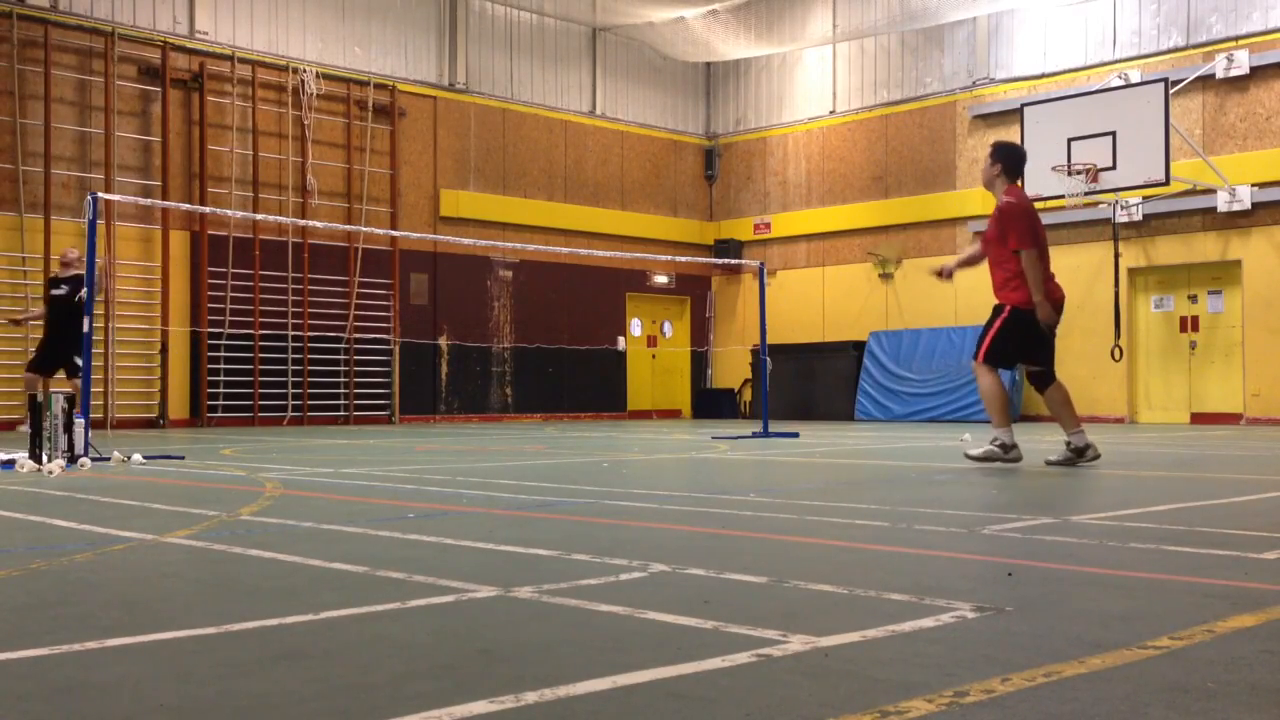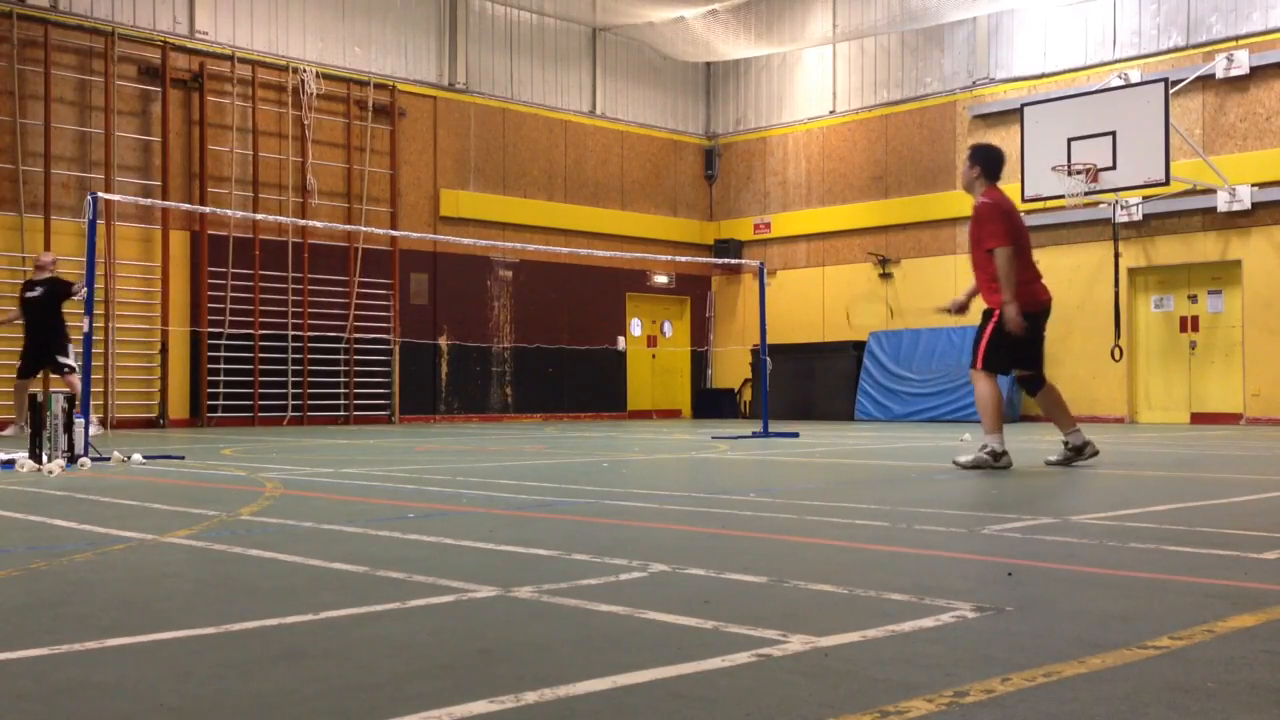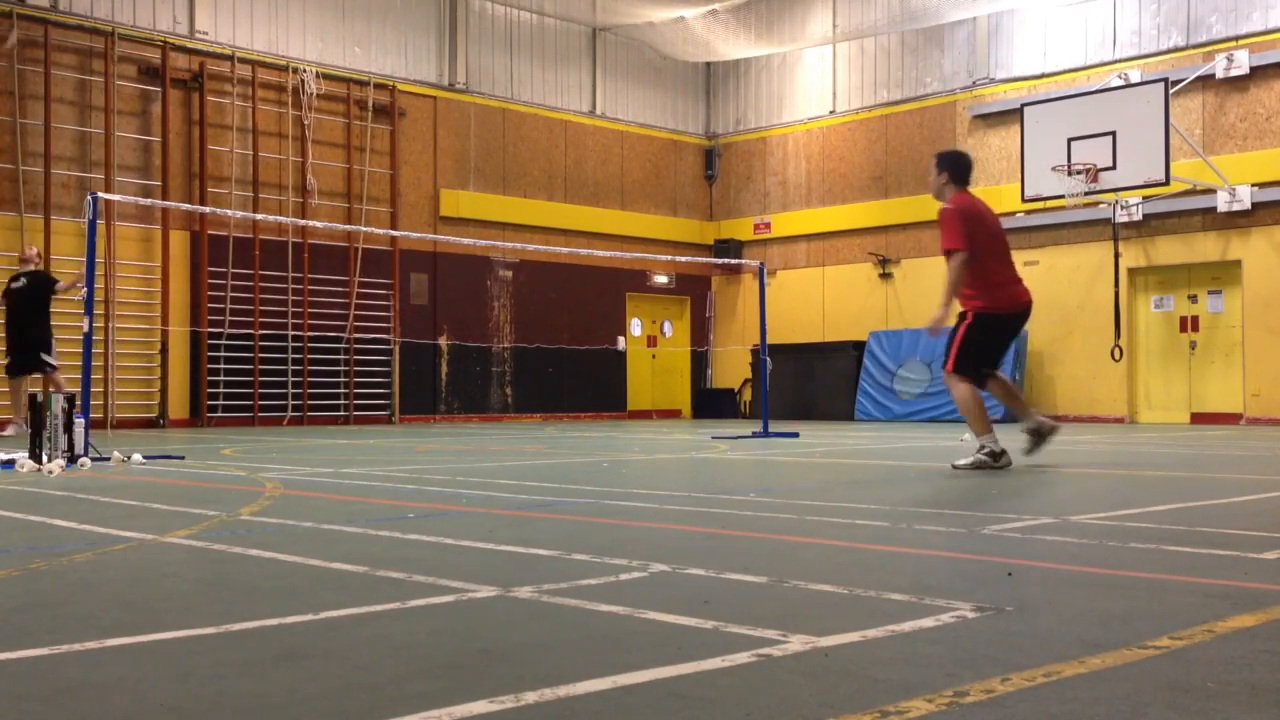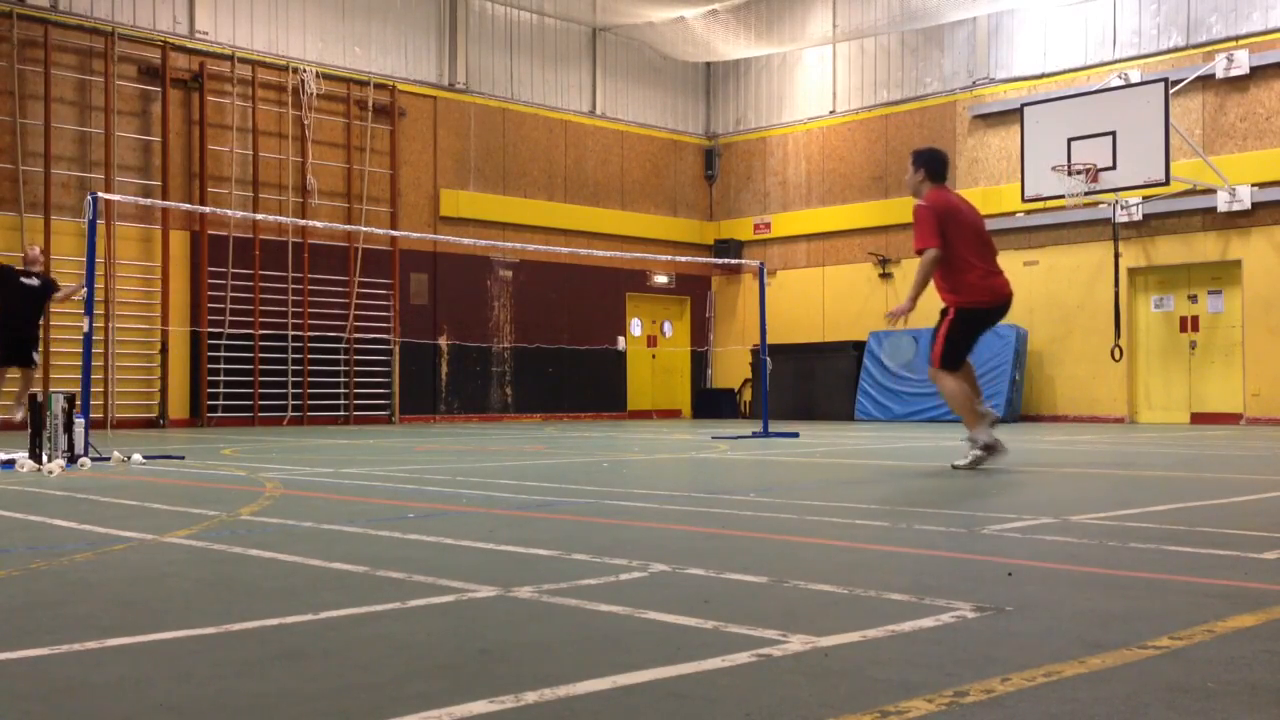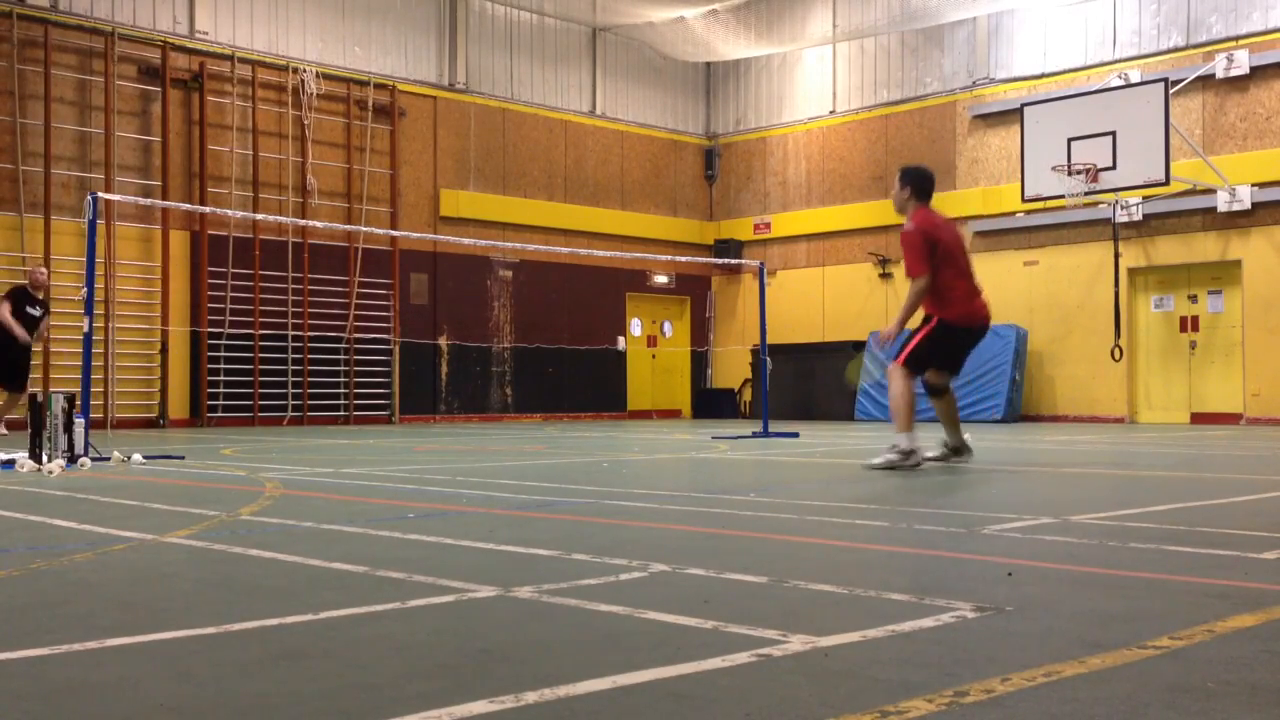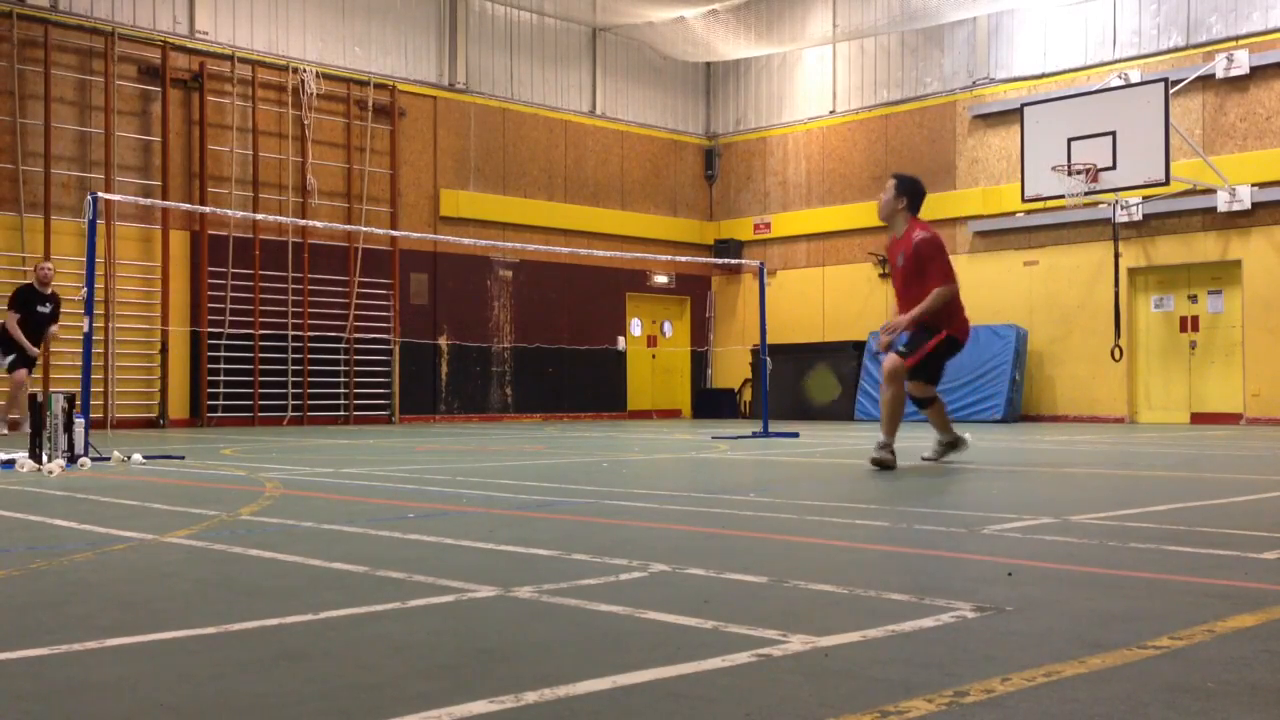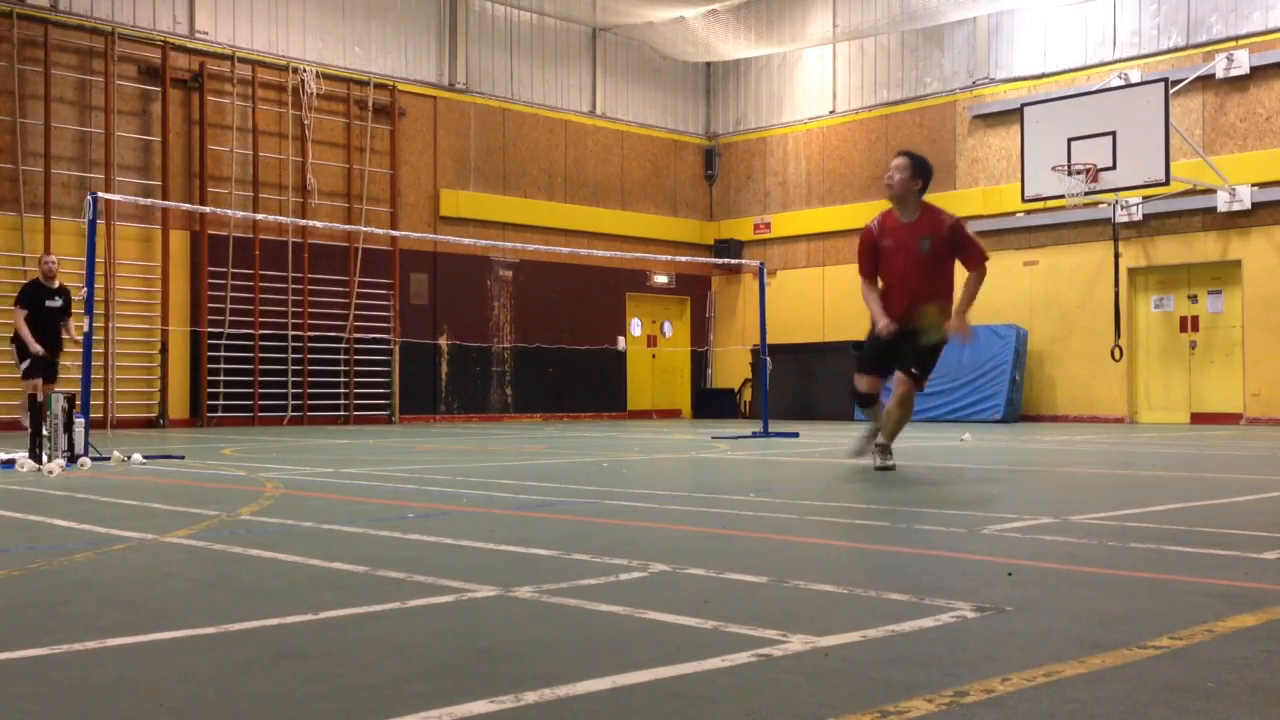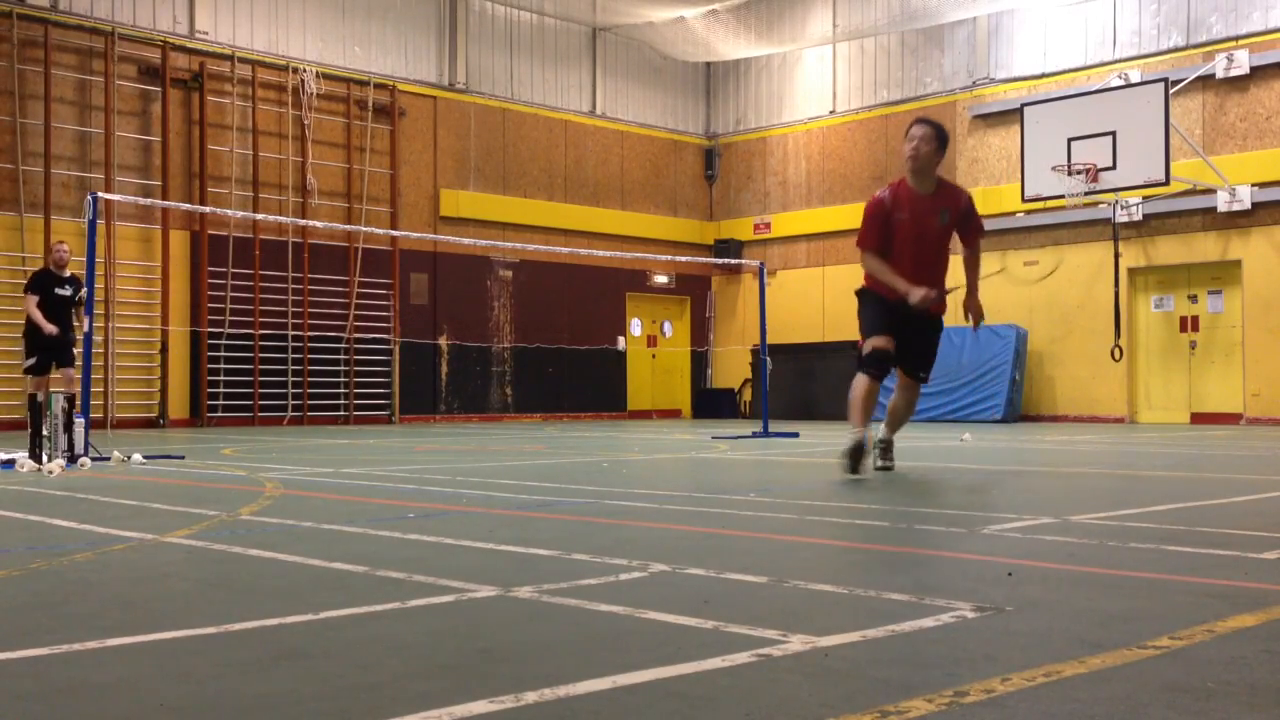
dt=0.2s
person 1, frame 1
left shoulder: (1010, 204)
right shoulder: (1008, 205)
left elbow: (1028, 253)
right elbow: (985, 248)
left wrist: (1040, 301)
right wrist: (955, 264)
left hip: (1022, 302)
right hip: (1032, 304)
left knee: (983, 363)
right knee: (1041, 374)
left ankle: (1004, 441)
right ankle: (1080, 444)
person 1, frame 2
left shoulder: (986, 205)
right shoulder: (997, 203)
left elbow: (1003, 254)
left wrist: (1010, 303)
right wrist: (968, 296)
left hip: (1011, 306)
right hip: (1031, 303)
left knee: (982, 371)
right knee: (1030, 378)
left ankle: (994, 449)
right ankle: (1077, 442)
person 1, frame 3
left shoulder: (952, 209)
right shoulder: (979, 207)
left elbow: (959, 258)
left wrist: (944, 306)
left hip: (988, 306)
right hip: (1015, 302)
left knee: (956, 375)
right knee: (981, 373)
left ankle: (991, 449)
right ankle: (1036, 423)
person 1, frame 4
left shoulder: (927, 205)
right shoulder: (960, 203)
left elbow: (932, 254)
left wrist: (910, 300)
left hip: (970, 299)
right hip: (997, 294)
left knee: (941, 369)
right knee: (950, 355)
left ankle: (984, 439)
right ankle: (982, 413)
person 1, frame 5
left shoulder: (914, 229)
right shoulder: (942, 224)
left elbow: (922, 282)
left wrist: (898, 323)
left hip: (953, 316)
right hip: (974, 316)
left knee: (899, 369)
right knee: (934, 378)
left ankle: (905, 447)
right ankle: (956, 444)
person 1, frame 6
left shoulder: (923, 239)
right shoulder: (894, 243)
left elbow: (947, 289)
left wrist: (909, 319)
right wrist: (894, 326)
left hip: (943, 327)
right hip: (929, 327)
left knee: (892, 369)
right knee: (917, 389)
left ankle: (886, 445)
right ankle: (950, 439)
person 1, frame 7
left shoulder: (946, 225)
right shoulder: (875, 229)
left elbow: (978, 267)
right elbow: (868, 282)
left wrist: (960, 314)
right wrist: (879, 317)
left hip: (930, 326)
right hip: (890, 323)
left knee: (903, 388)
right knee: (864, 387)
left ankle: (883, 445)
right ankle: (876, 424)
person 1, frame 8
left shoulder: (958, 201)
right shoulder: (882, 201)
left elbow: (972, 245)
right elbow: (869, 258)
left wrist: (971, 294)
right wrist: (907, 289)
left hip: (928, 307)
right hip: (882, 297)
left knee: (909, 384)
right knee: (876, 355)
left ankle: (885, 439)
right ankle: (857, 440)
person 2, frame 1
left shoulder: (81, 279)
right shoulder: (51, 281)
left elbow: (97, 289)
left wrist: (100, 273)
right wrist: (24, 318)
left hip: (75, 340)
right hip: (51, 340)
left knee: (78, 383)
right knee: (29, 379)
right ankle: (33, 421)
person 2, frame 2
left shoulder: (56, 283)
right shoulder: (26, 285)
left elbow: (77, 289)
right elbow: (21, 312)
left hip: (56, 341)
right hip: (33, 342)
left knee: (71, 379)
right knee: (20, 383)
left ankle: (90, 422)
right ankle: (19, 424)
person 2, frame 3
left shoulder: (40, 277)
left elbow: (60, 287)
left wrist: (77, 280)
left hip: (39, 336)
right hip: (16, 338)
left knee: (53, 376)
right ankle: (18, 422)
person 2, frame 4
left shoulder: (46, 282)
left elbow: (59, 297)
left wrist: (78, 288)
left hip: (28, 333)
left knee: (28, 373)
left ankle: (19, 403)
person 2, frame 5
left shoulder: (44, 306)
right shoulder: (15, 293)
left elbow: (40, 336)
left wrist: (42, 333)
right wrist: (17, 330)
left hip: (20, 353)
left knee: (17, 392)
person 2, frame 6
left shoulder: (55, 299)
right shoulder: (23, 292)
left elbow: (53, 324)
left wrist: (53, 330)
right wrist: (28, 346)
left hip: (31, 348)
left knee: (20, 386)
right knee: (20, 379)
right ankle: (26, 420)
person 2, frame 7
left shoulder: (65, 293)
right shoulder: (30, 290)
left elbow: (67, 319)
right elbow: (18, 318)
left wrist: (73, 335)
right wrist: (31, 343)
left hip: (51, 348)
right hip: (28, 347)
left knee: (49, 389)
right knee: (35, 384)
left ankle: (30, 416)
right ankle: (36, 427)
person 2, frame 8
left shoulder: (76, 282)
right shoulder: (40, 277)
left elbow: (79, 310)
right elbow: (30, 305)
right wrist: (44, 324)
left hip: (64, 338)
right hip: (39, 337)
left knee: (70, 377)
right knee: (38, 383)
left ankle: (68, 422)
right ankle: (36, 424)
